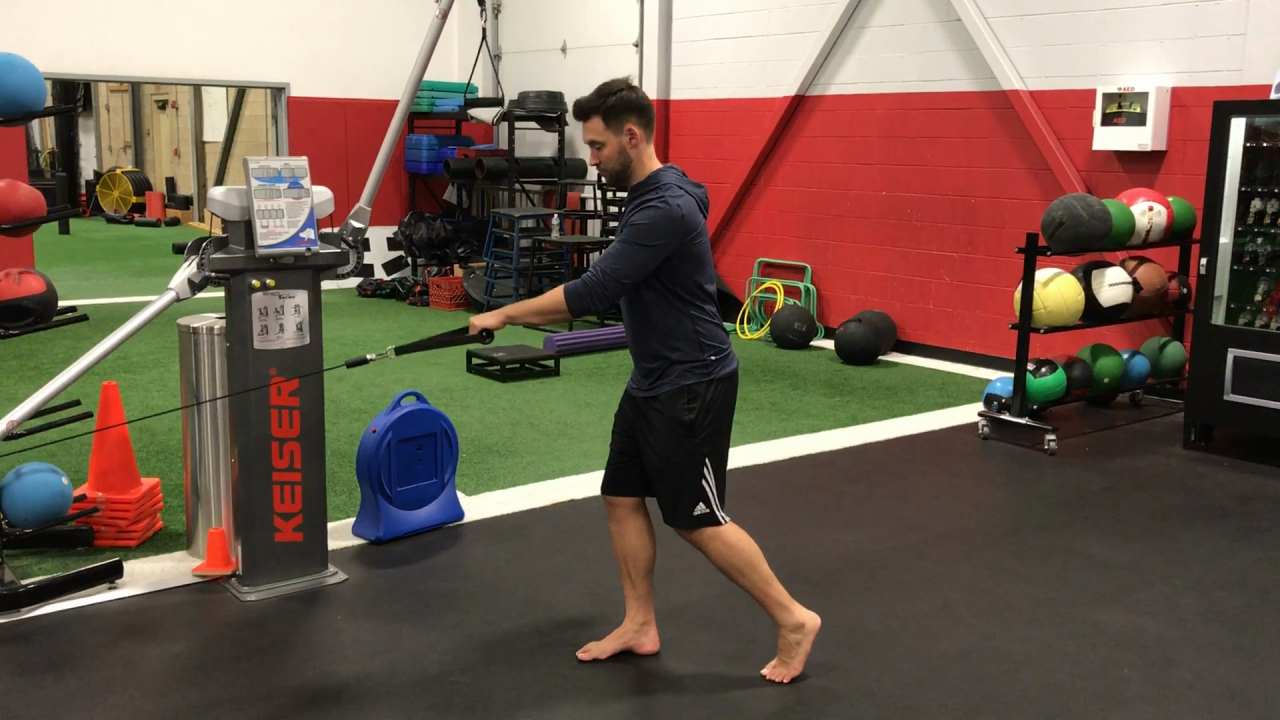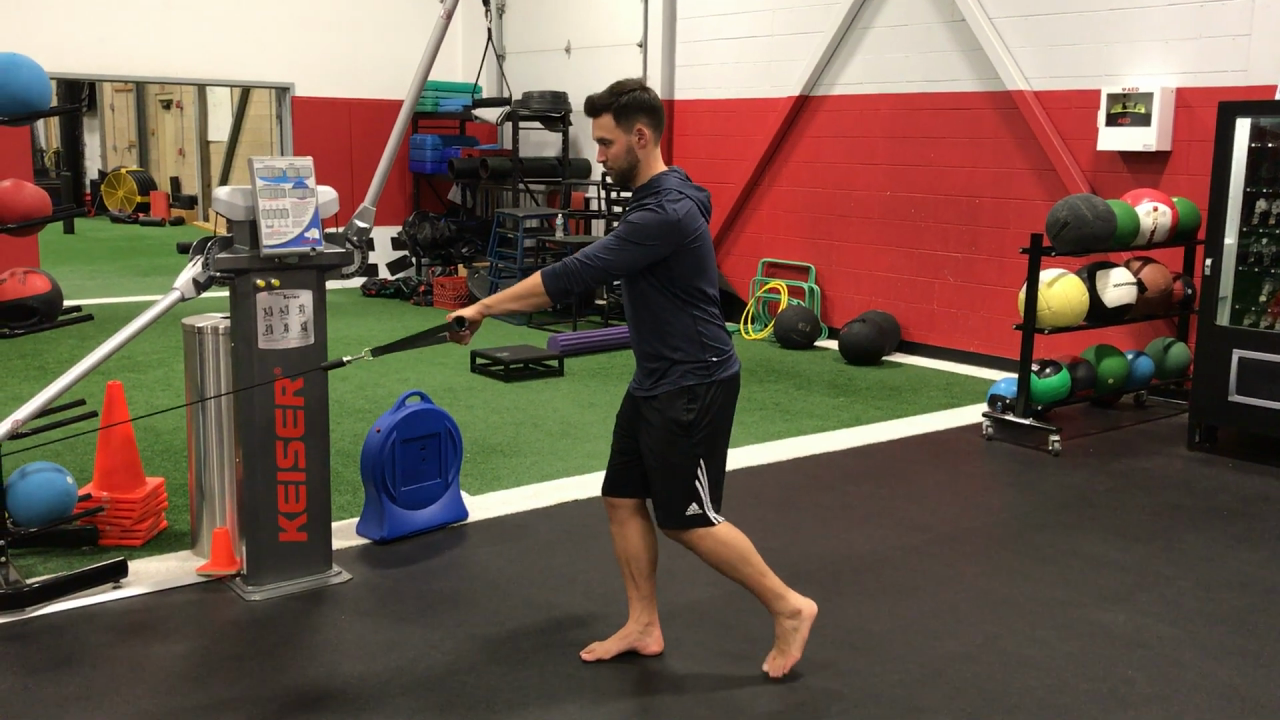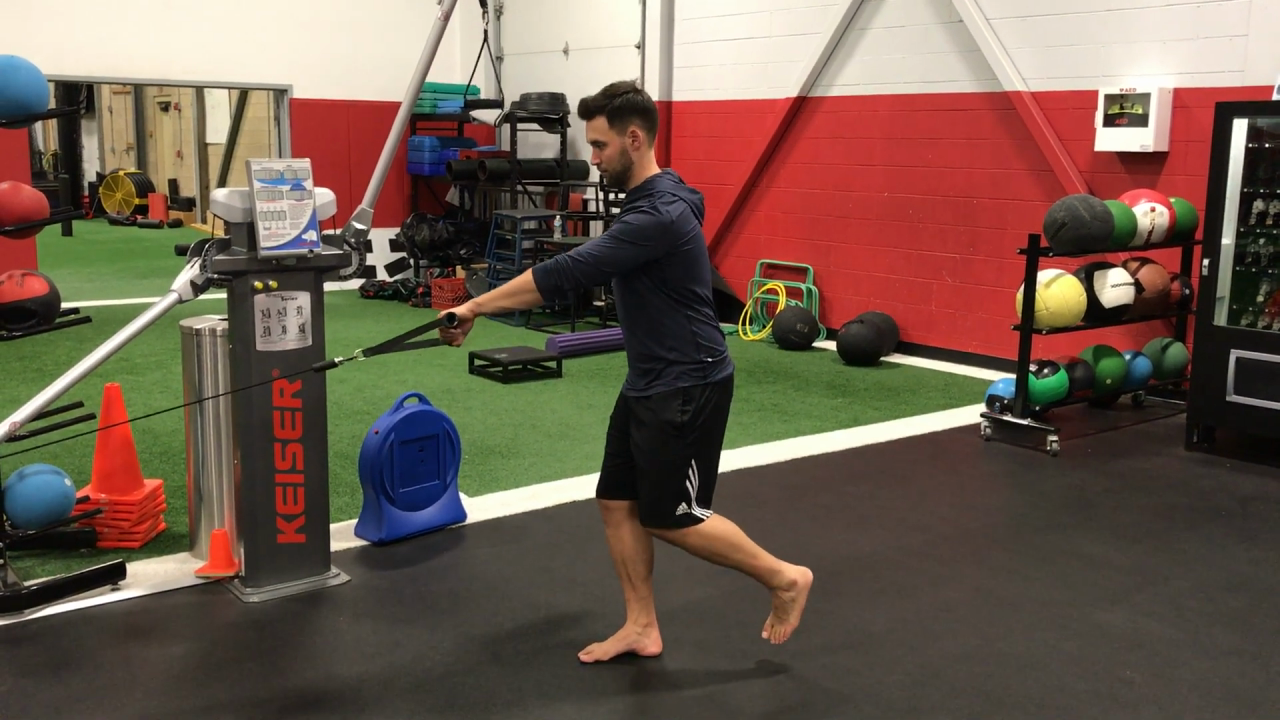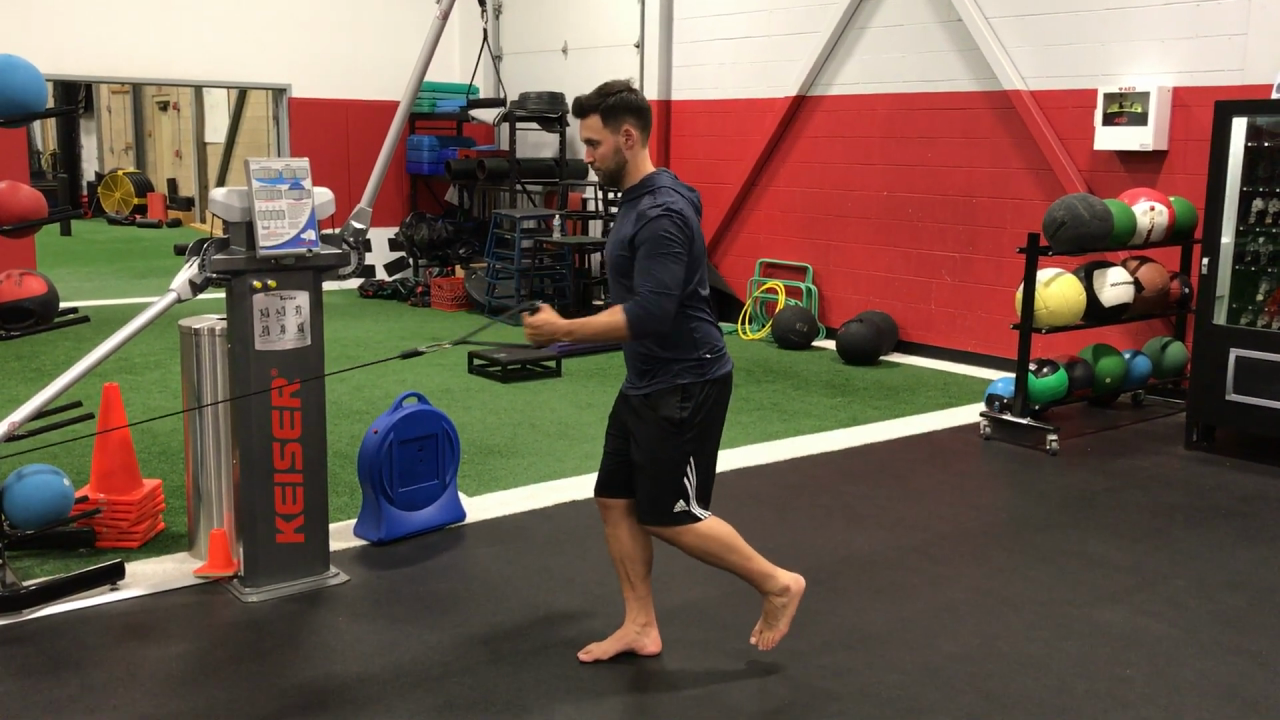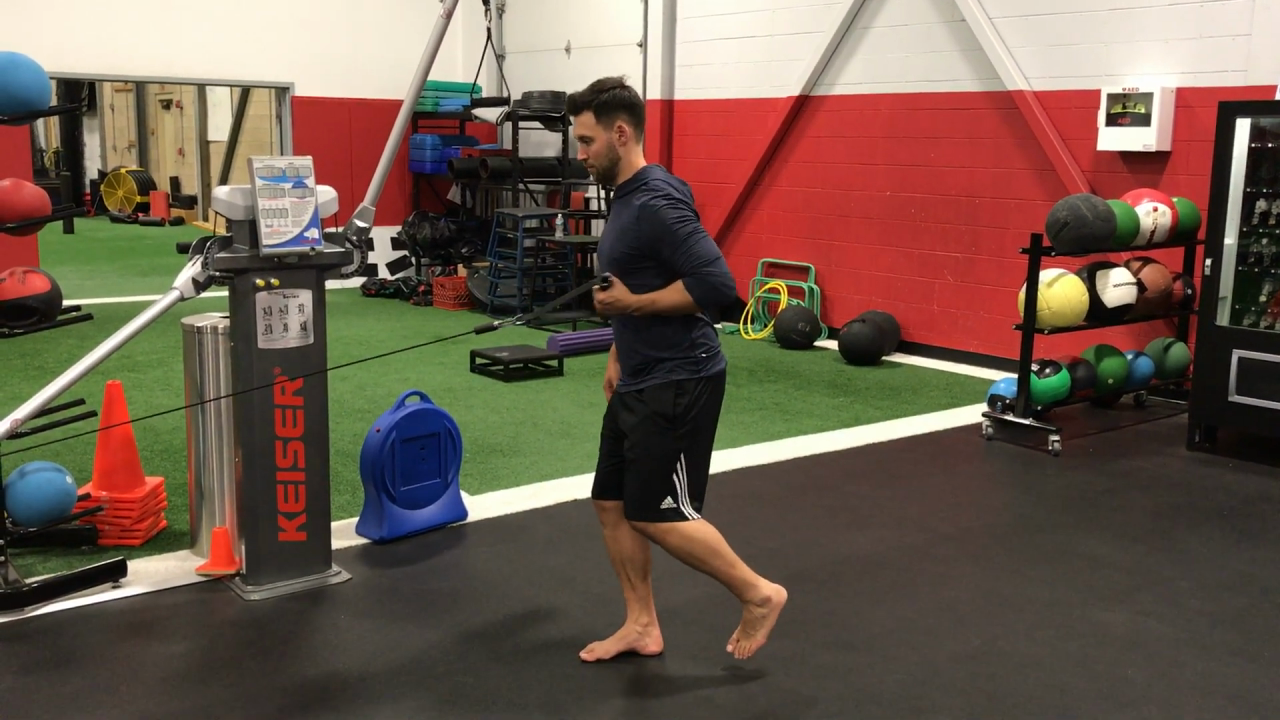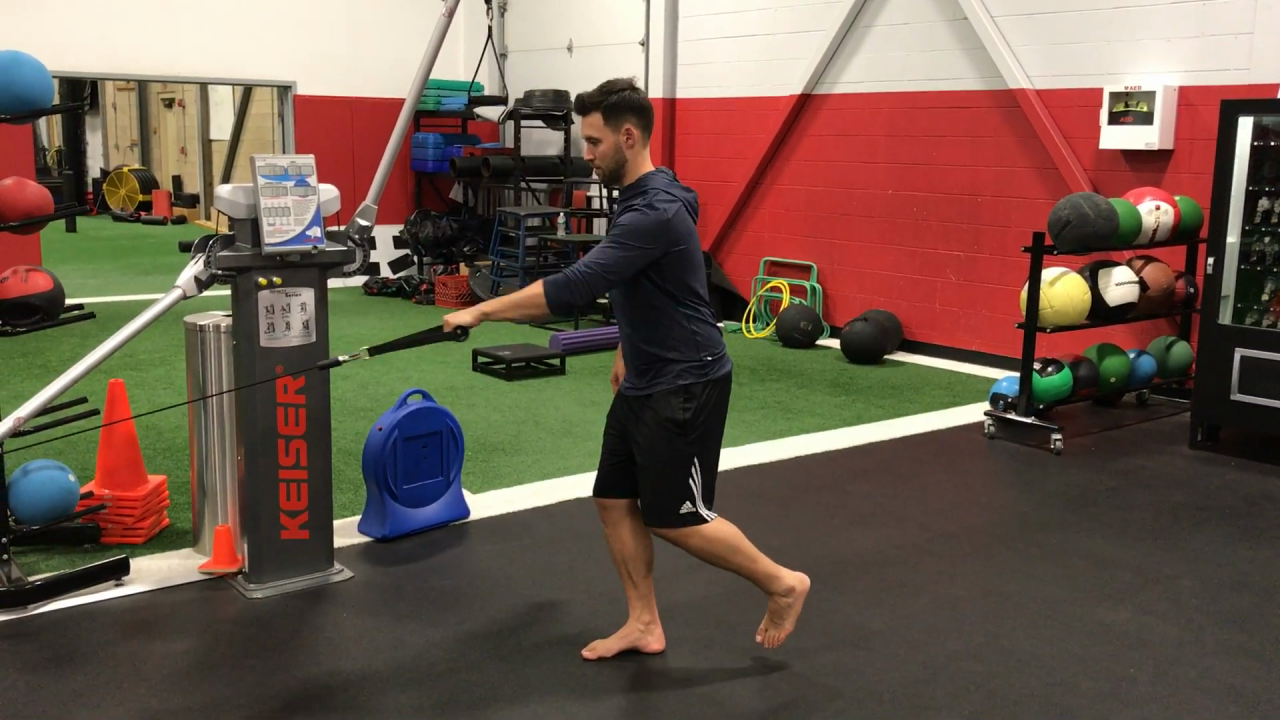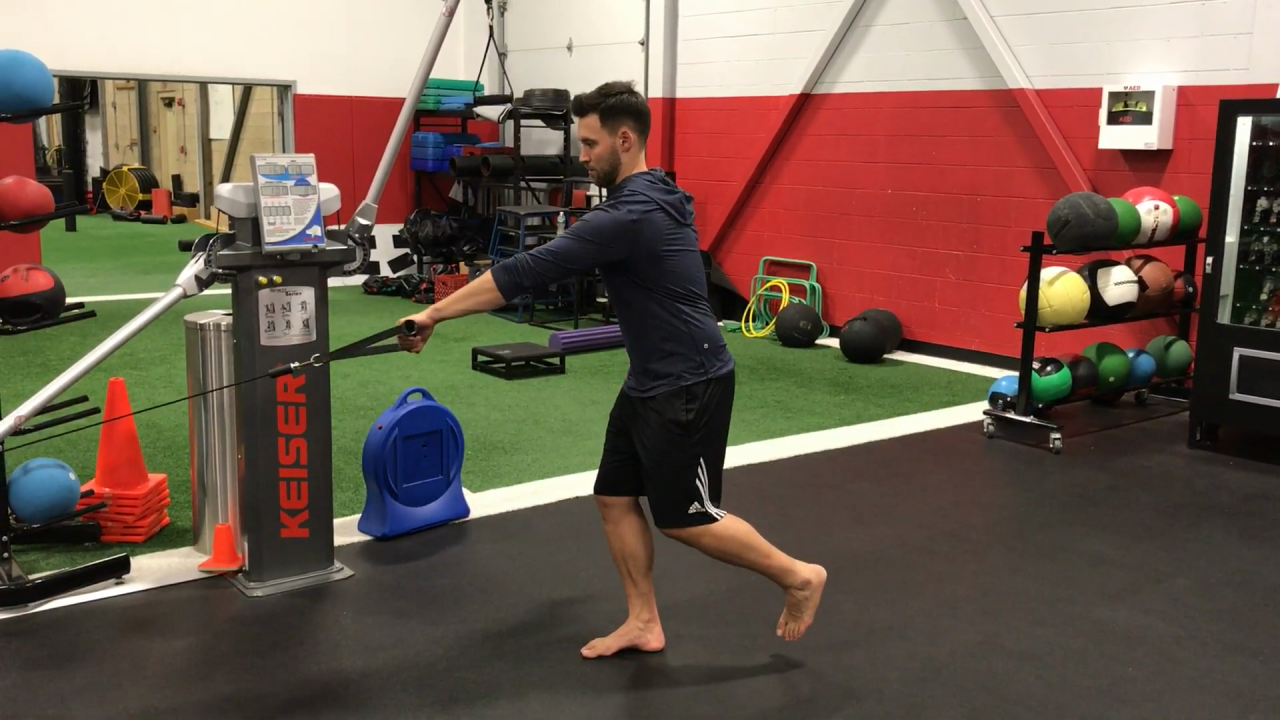
dt=0.7s
person 1, frame 1
left shoulder: (665, 209)
right shoulder: (648, 197)
left elbow: (593, 291)
left wrist: (504, 315)
left hip: (691, 384)
right hip: (654, 379)
left knee: (696, 519)
right knee: (622, 499)
left ankle: (792, 620)
right ankle: (640, 626)
person 1, frame 2
left shoulder: (666, 212)
right shoulder: (654, 200)
left elbow: (575, 275)
left wrist: (483, 308)
left hip: (694, 384)
right hip: (657, 380)
left knee: (687, 520)
right knee: (623, 500)
left ankle: (788, 609)
right ankle: (643, 626)
person 1, frame 3
left shoulder: (658, 215)
right shoulder: (648, 200)
left elbow: (569, 272)
left wrist: (475, 306)
left hip: (687, 386)
right hip: (650, 382)
left knee: (672, 518)
right knee: (618, 503)
left ankle: (784, 579)
right ankle: (642, 628)
person 1, frame 4
left shoulder: (661, 213)
right shoulder: (638, 202)
left elbow: (649, 317)
left wrist: (562, 330)
left hip: (686, 383)
right hip: (648, 382)
left knee: (669, 516)
right knee: (614, 502)
left ankle: (777, 585)
right ankle: (640, 626)
person 1, frame 5
left shoulder: (657, 204)
right shoulder: (628, 198)
left elbow: (716, 286)
left wrist: (633, 303)
right wrist: (617, 355)
left hip: (678, 381)
right hip: (641, 379)
left knee: (657, 514)
right knee: (612, 504)
left ankle: (758, 594)
right ankle: (642, 626)
person 1, frame 6
left shoulder: (653, 212)
right shoulder: (639, 200)
left elbow: (574, 288)
left wrist: (480, 312)
right wrist: (625, 353)
left hip: (685, 386)
right hip: (646, 381)
left knee: (675, 519)
right knee: (615, 501)
left ankle: (782, 584)
right ankle: (644, 625)
person 1, frame 7
left shoulder: (628, 214)
right shoulder: (650, 197)
left elbow: (532, 269)
left wrist: (434, 313)
left hip: (687, 385)
right hip: (651, 379)
left knee: (685, 518)
right knee: (615, 498)
left ankle: (798, 576)
right ankle: (643, 623)
